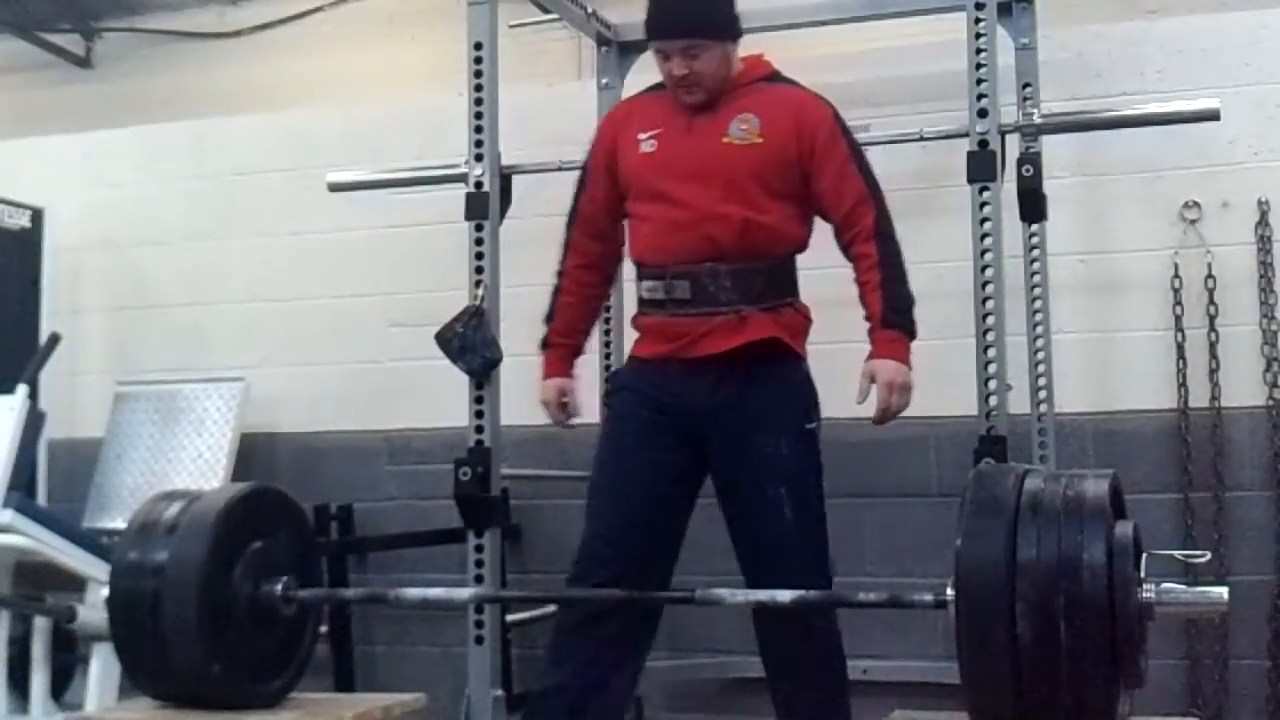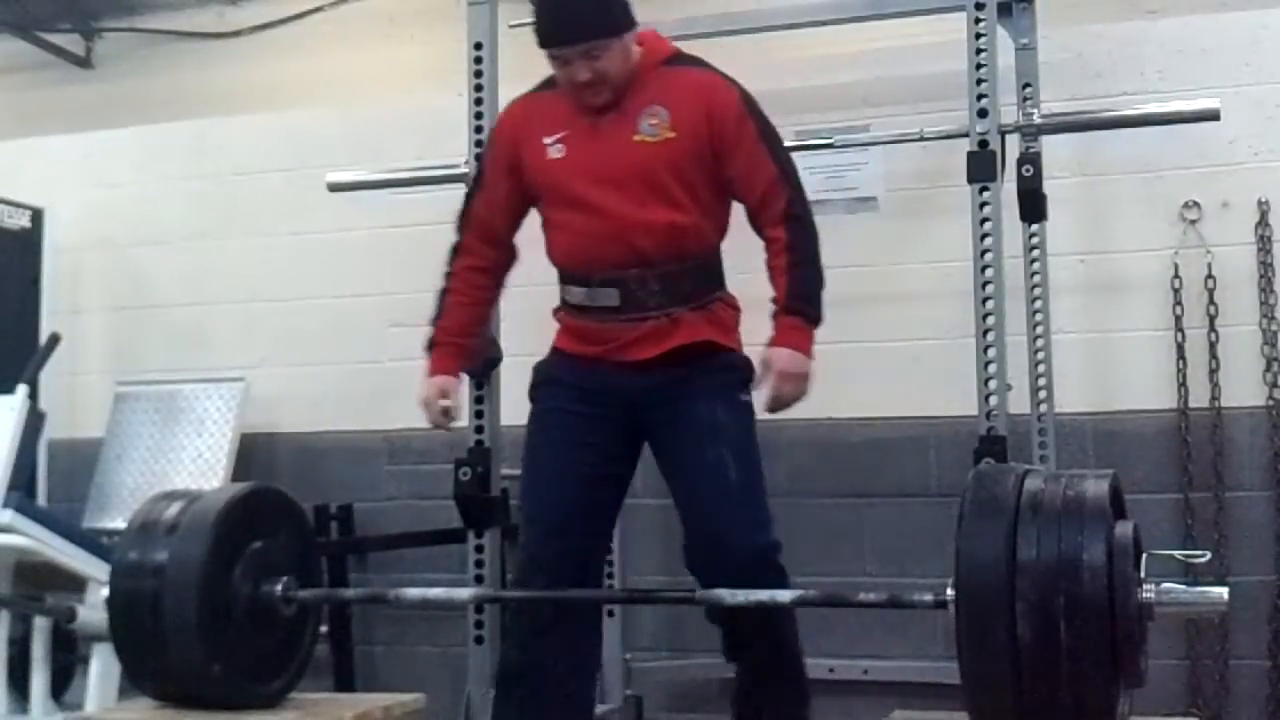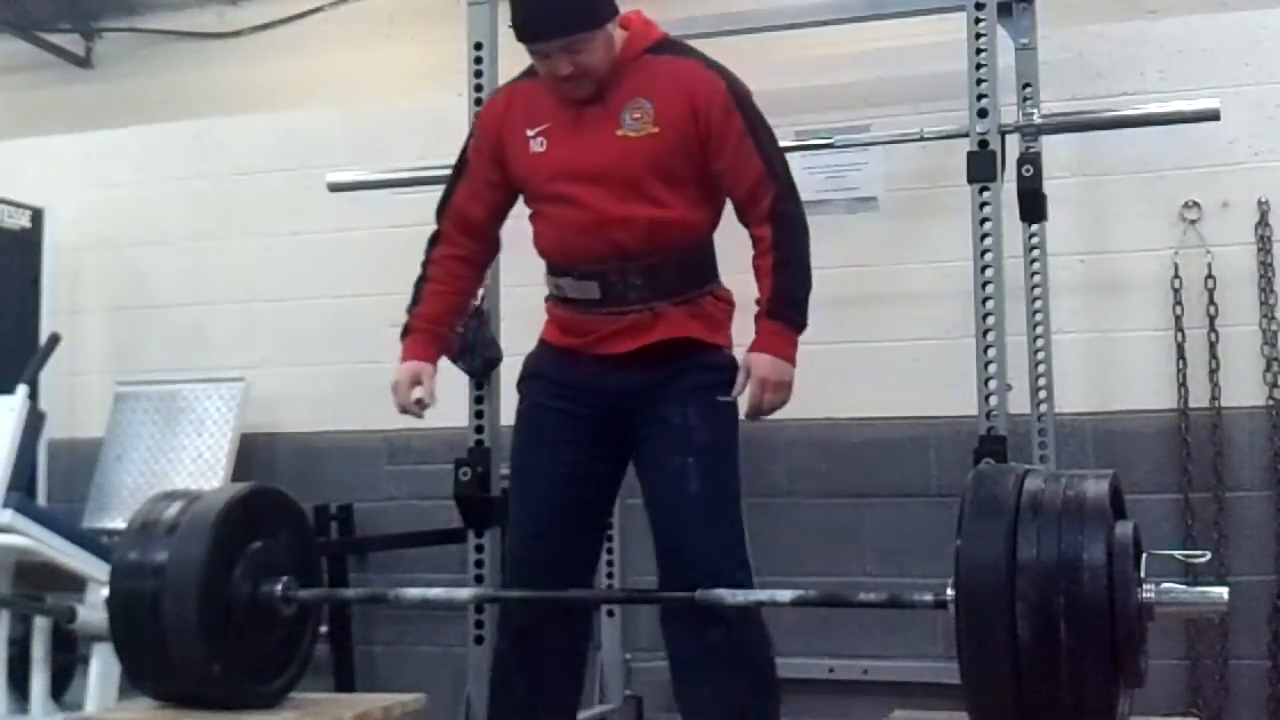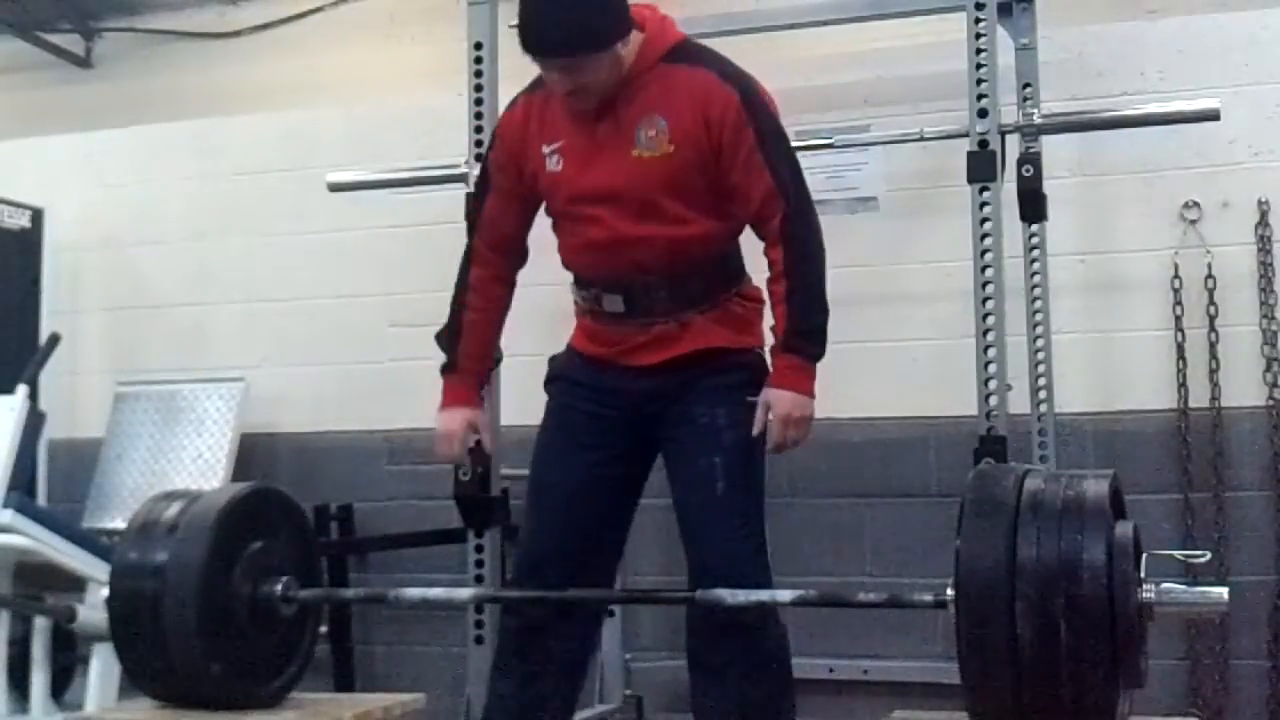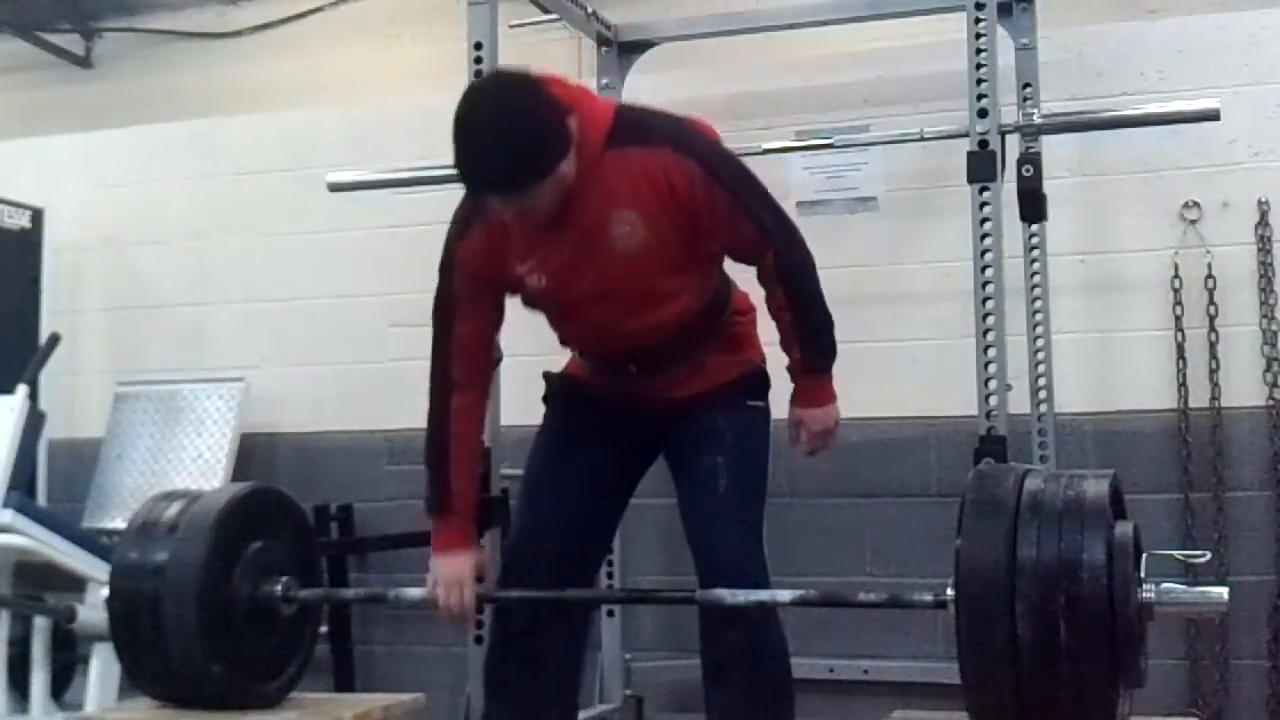
dt=0.3s
person 1, frame 1
left shoulder: (795, 113)
right shoulder: (626, 125)
left elbow: (865, 228)
right elbow: (587, 250)
left wrist: (890, 342)
right wrist: (558, 357)
left hip: (760, 375)
right hip: (652, 380)
left knee: (789, 580)
right knee: (607, 573)
person 1, frame 2
left shoulder: (704, 95)
right shoulder: (525, 123)
left elbow: (782, 210)
right elbow: (481, 247)
left wrist: (793, 330)
right wrist: (446, 357)
left hip: (694, 364)
right hip: (581, 373)
left knee: (739, 551)
right knee: (550, 576)
person 1, frame 3
left shoulder: (696, 85)
right shoulder: (508, 112)
left elbow: (773, 210)
right elbow: (462, 237)
left wrist: (777, 336)
right wrist: (422, 345)
left hip: (682, 363)
right hip: (567, 367)
left knee: (704, 575)
right knee: (536, 577)
person 1, frame 4
left shoulder: (713, 92)
right shoulder: (526, 121)
left elbow: (790, 228)
right elbow: (490, 257)
left wrist: (794, 369)
right wrist: (462, 388)
left hip: (710, 367)
right hip: (596, 370)
left knee: (727, 581)
right knee: (545, 577)
person 1, frame 5
left shoulder: (667, 153)
right shoulder: (479, 234)
left elbow: (779, 252)
right elbow: (459, 377)
left wrist: (813, 386)
right wrist: (453, 533)
left hip: (714, 389)
right hip: (594, 399)
left knee: (733, 584)
right knee: (532, 585)
